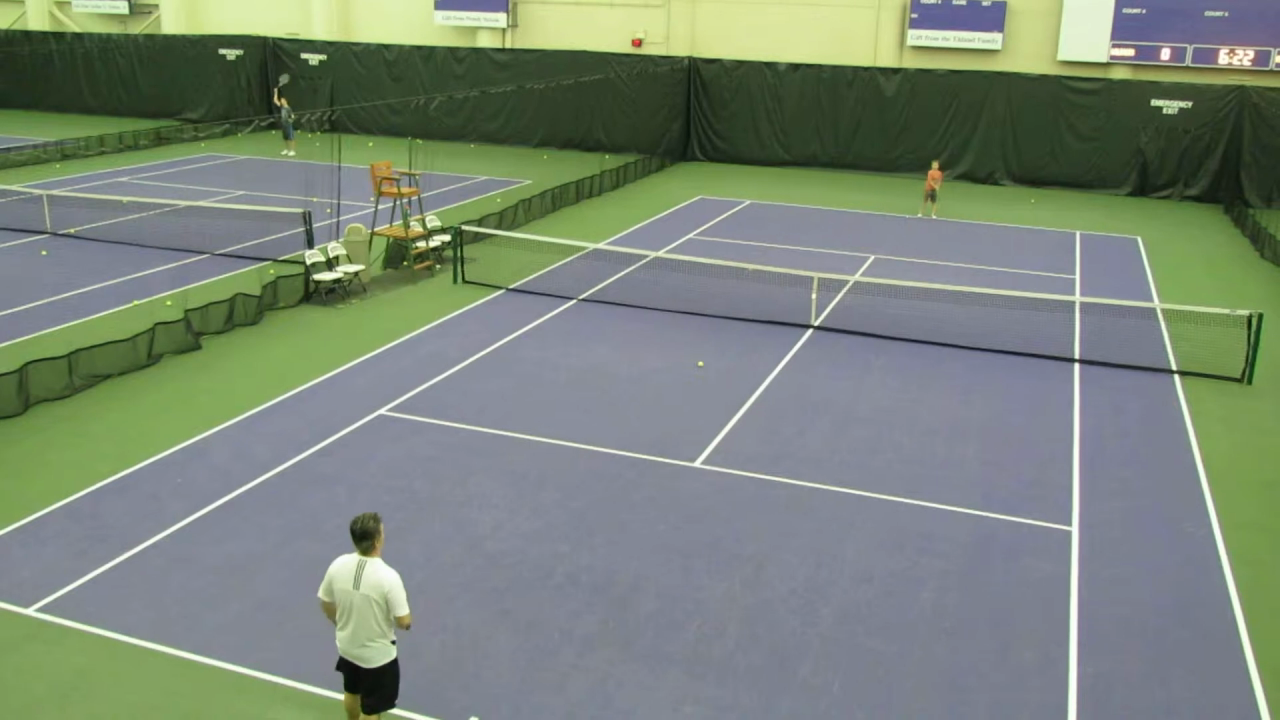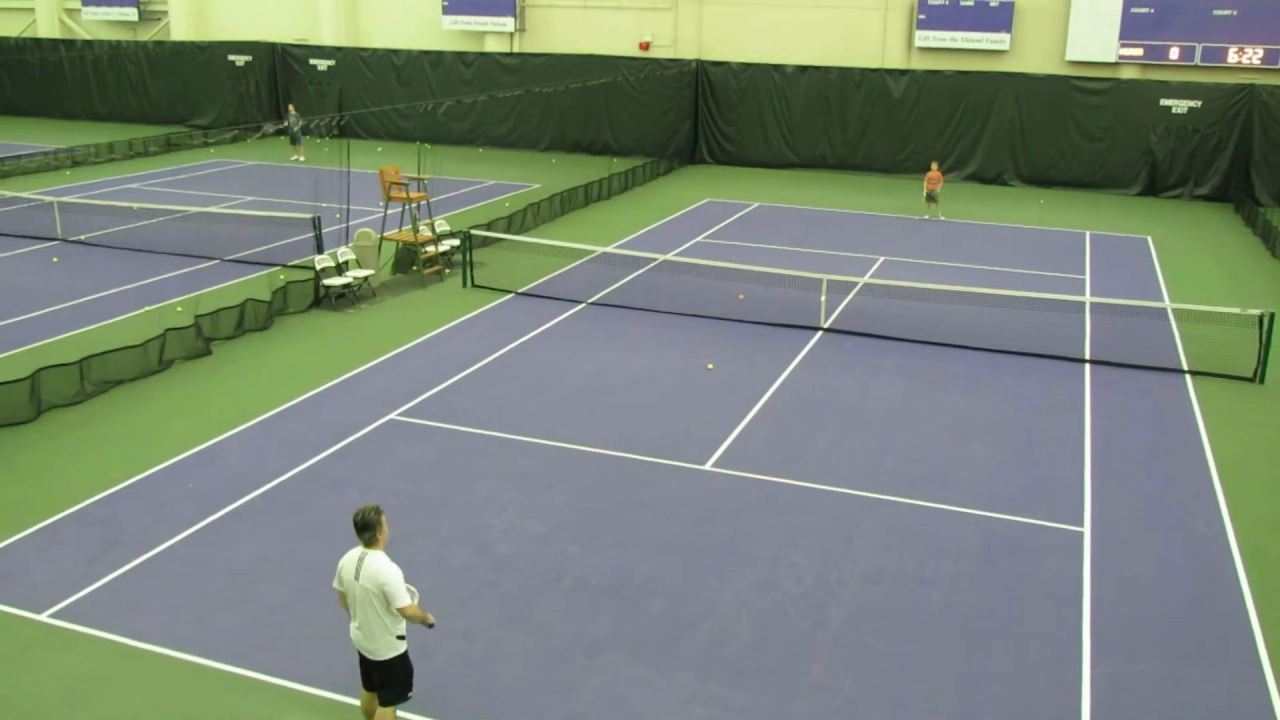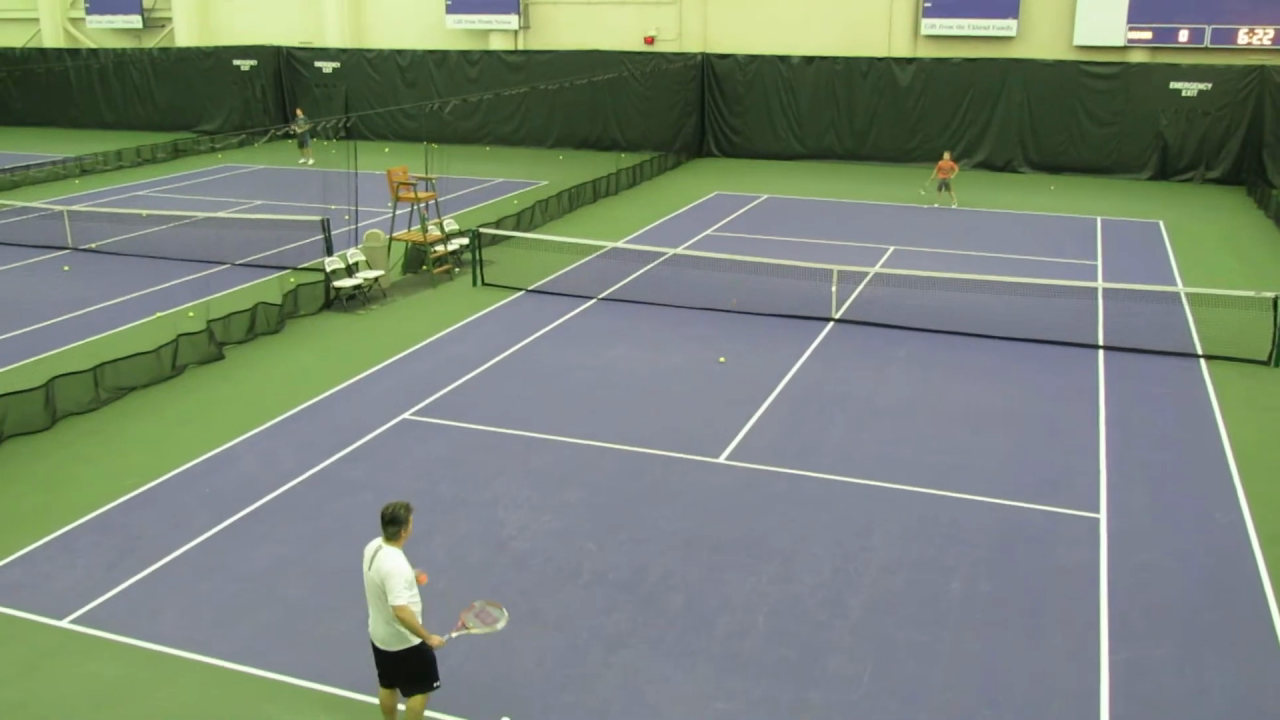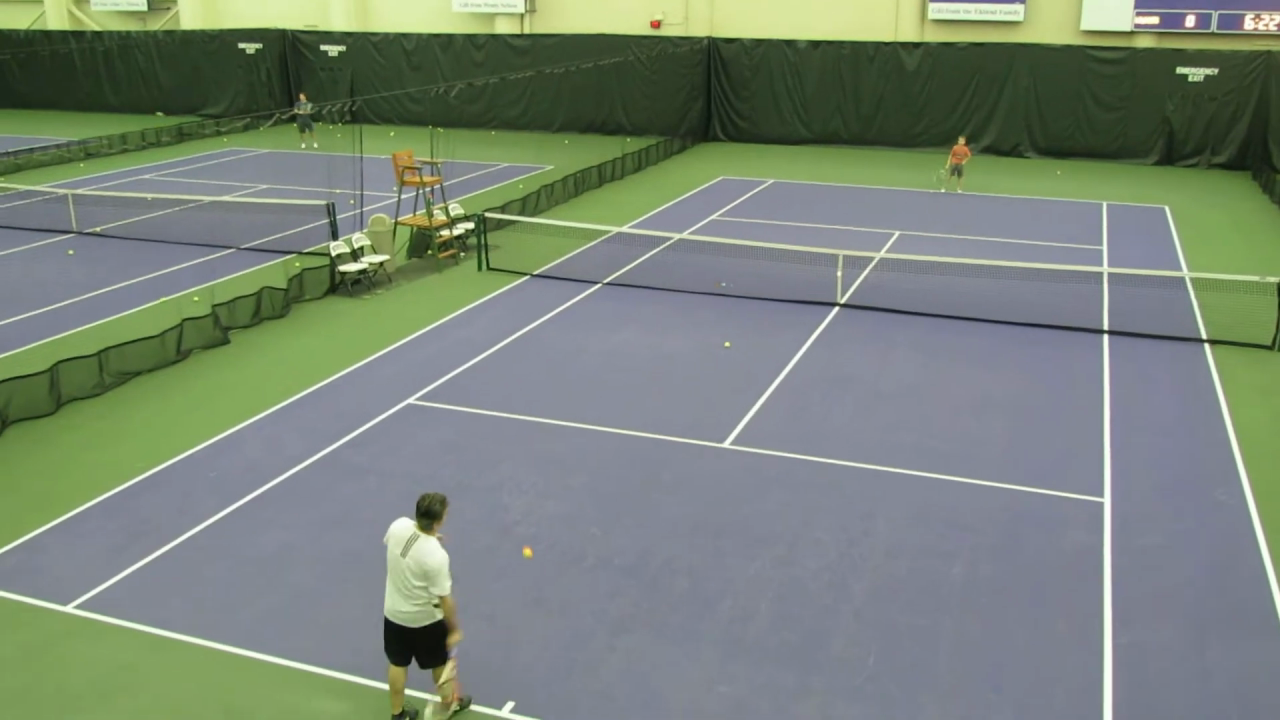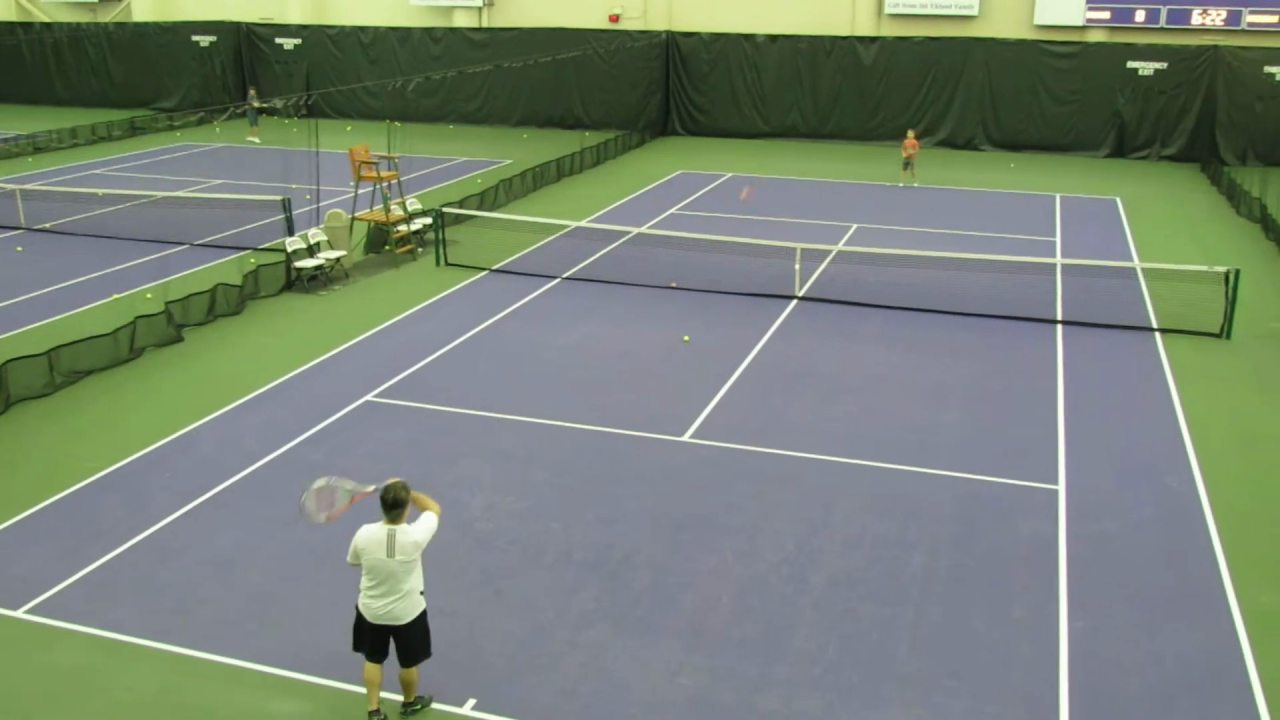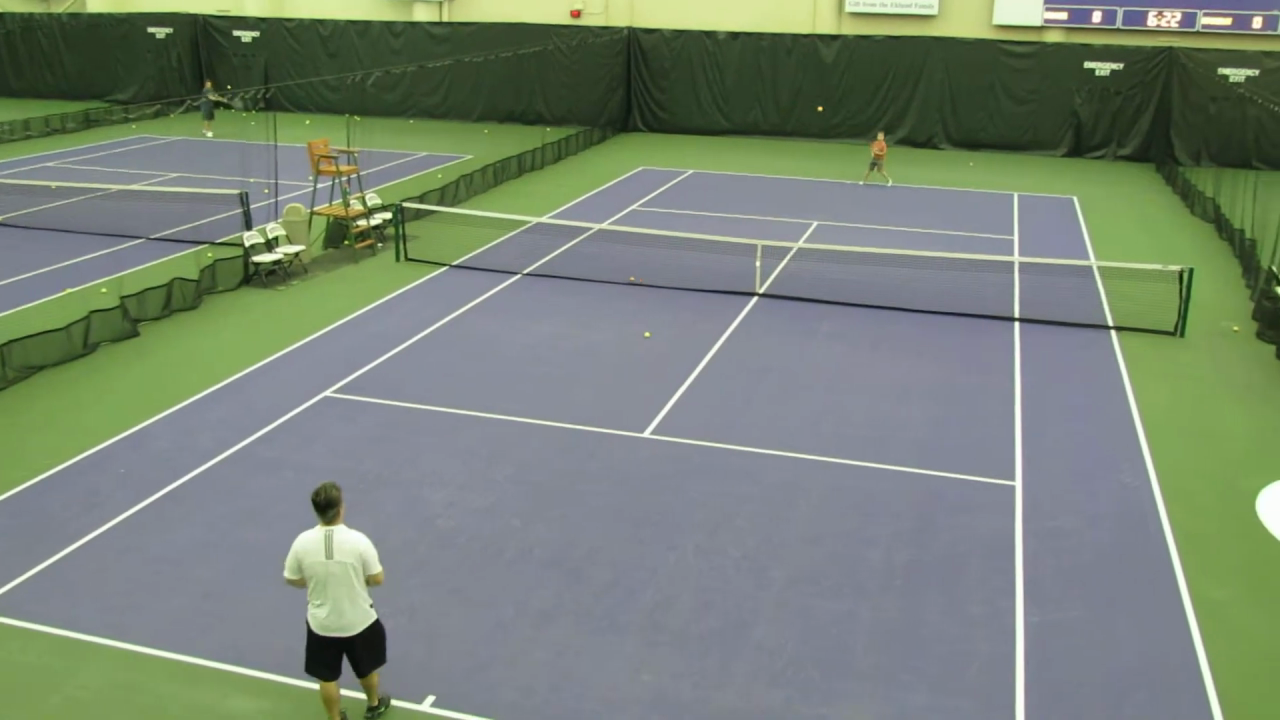
dt=0.5s
person 1, frame 1
left shoulder: (338, 565)
right shoulder: (388, 577)
left elbow: (327, 606)
right elbow: (403, 621)
right wrist: (407, 621)
left hip: (346, 647)
right hip: (378, 655)
left knee: (352, 693)
person 1, frame 2
left shoulder: (347, 559)
right shoulder: (387, 570)
left elbow: (343, 599)
right elbow: (408, 612)
right wrist: (426, 618)
left hip: (362, 640)
right hip: (388, 649)
left knee: (369, 690)
right knee: (387, 703)
person 1, frame 3
left shoulder: (374, 546)
right shoulder: (396, 566)
right elbow: (401, 612)
right wrist: (427, 637)
left hip: (379, 635)
right hip: (404, 641)
left knee: (387, 685)
right knee: (419, 691)
person 1, frame 4
left shoulder: (398, 526)
right shoulder: (435, 556)
right elbow: (444, 599)
right wrist: (454, 630)
left hip: (393, 612)
right hip: (424, 618)
left knee: (397, 663)
right knee: (441, 660)
person 1, frame 5
left shoulder: (364, 534)
right shoulder: (416, 536)
left elbow: (354, 561)
right elbow: (434, 508)
right wrist: (407, 494)
left hip: (371, 611)
right hip: (408, 613)
left knee: (373, 660)
right knee: (409, 662)
person 1, frame 6
left shoulder: (302, 541)
right shoulder: (358, 540)
left elbow: (292, 580)
right elbow: (377, 579)
left hip: (321, 625)
right hip: (359, 622)
left knee: (328, 677)
right knee: (367, 669)
